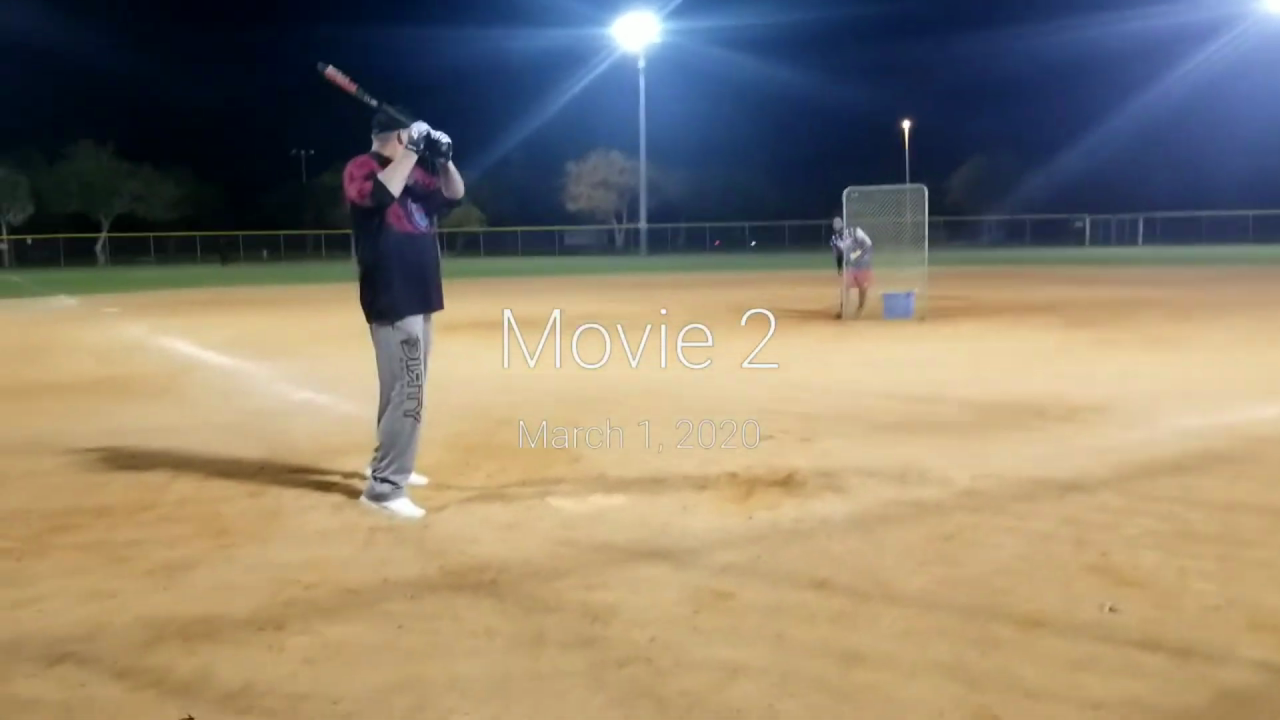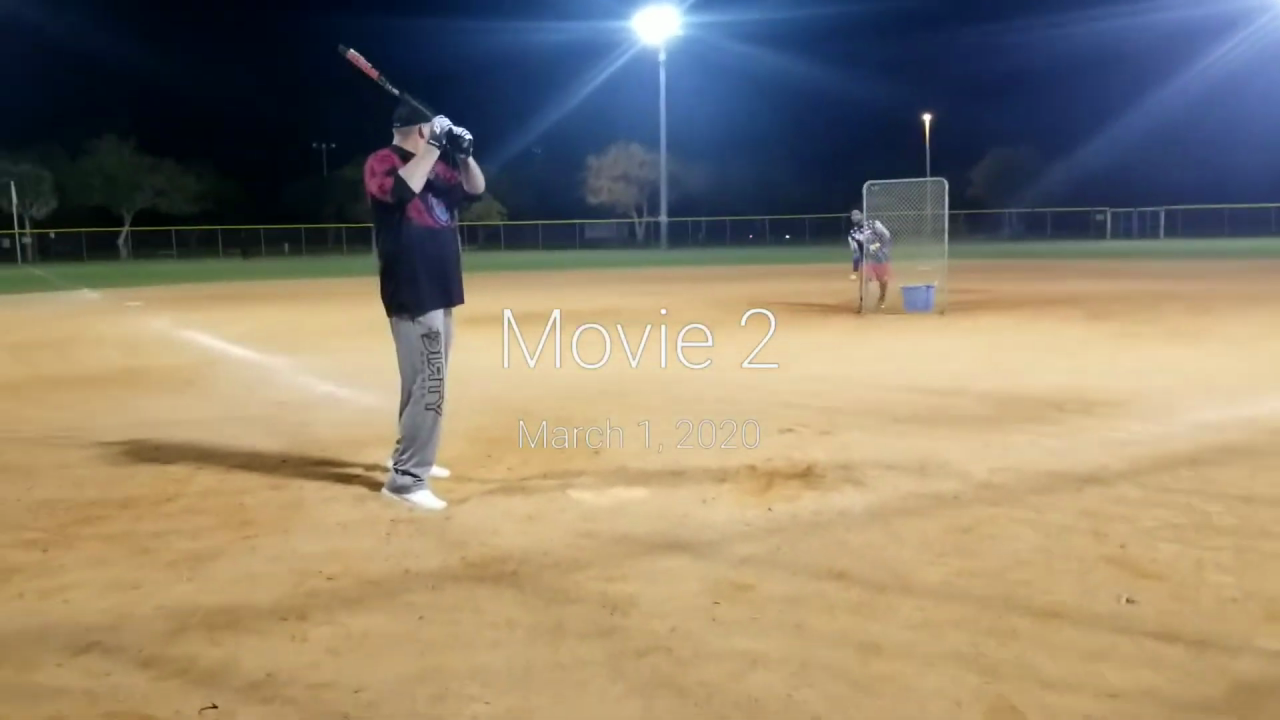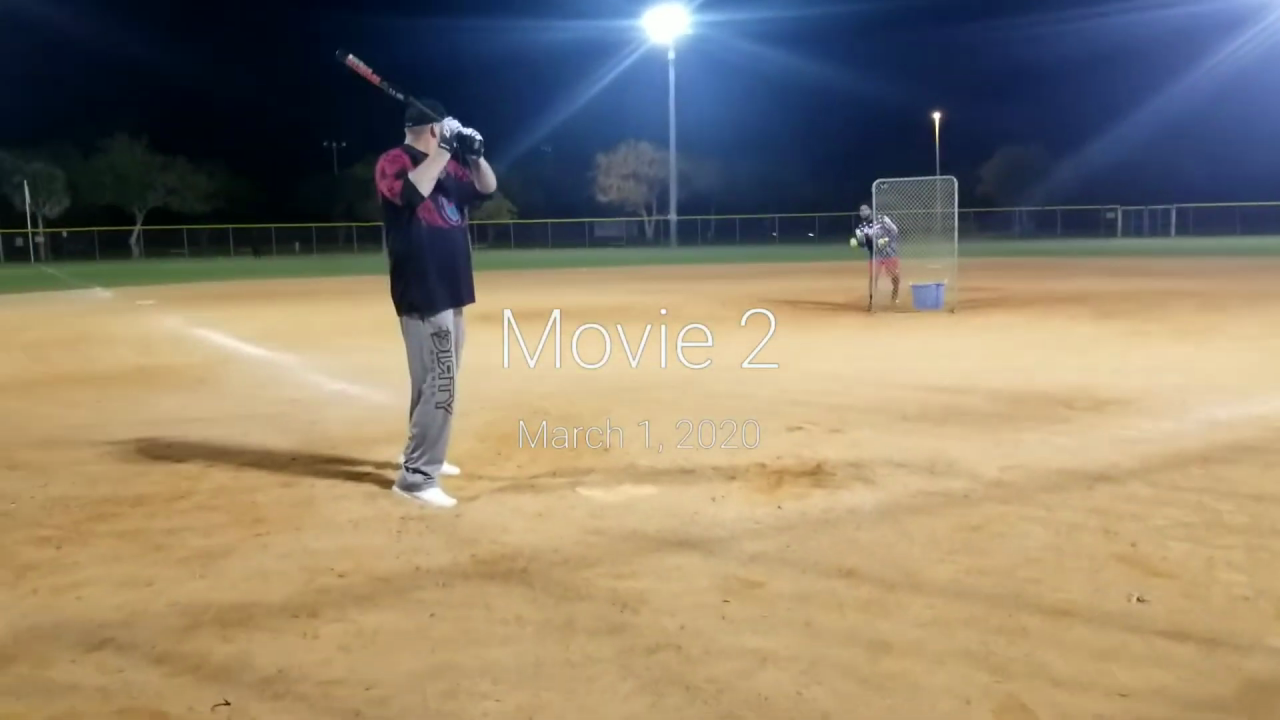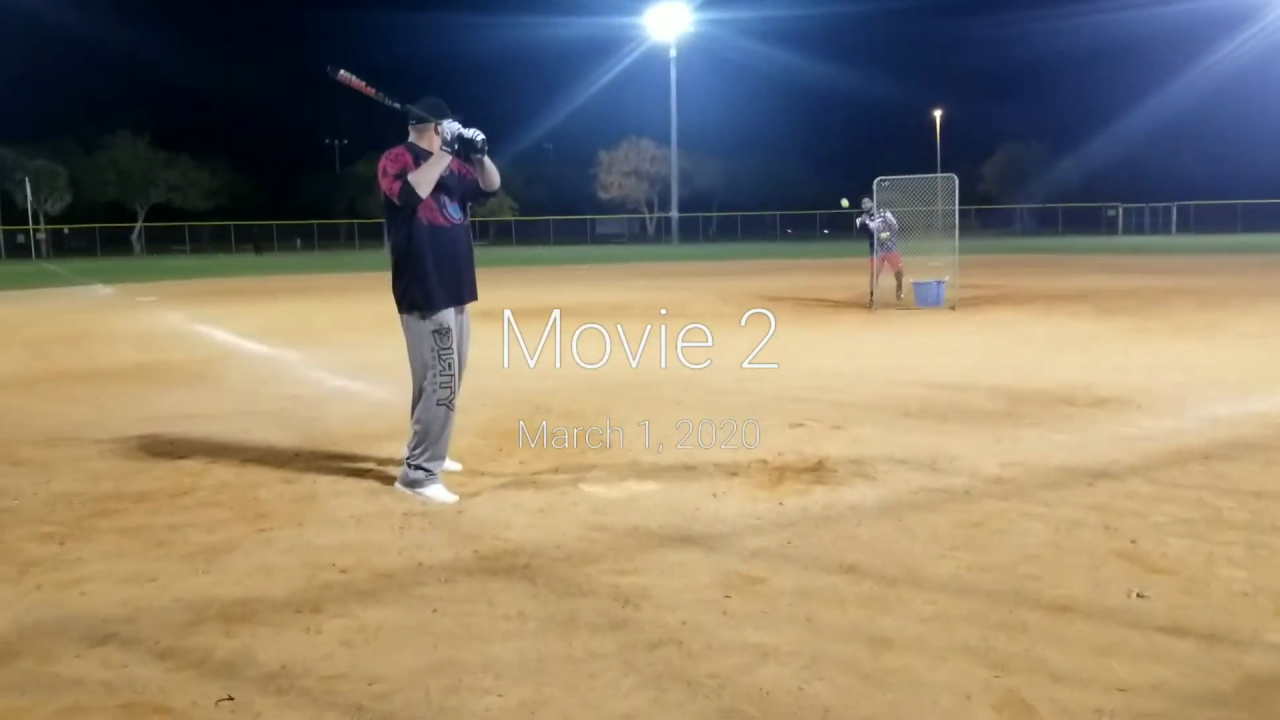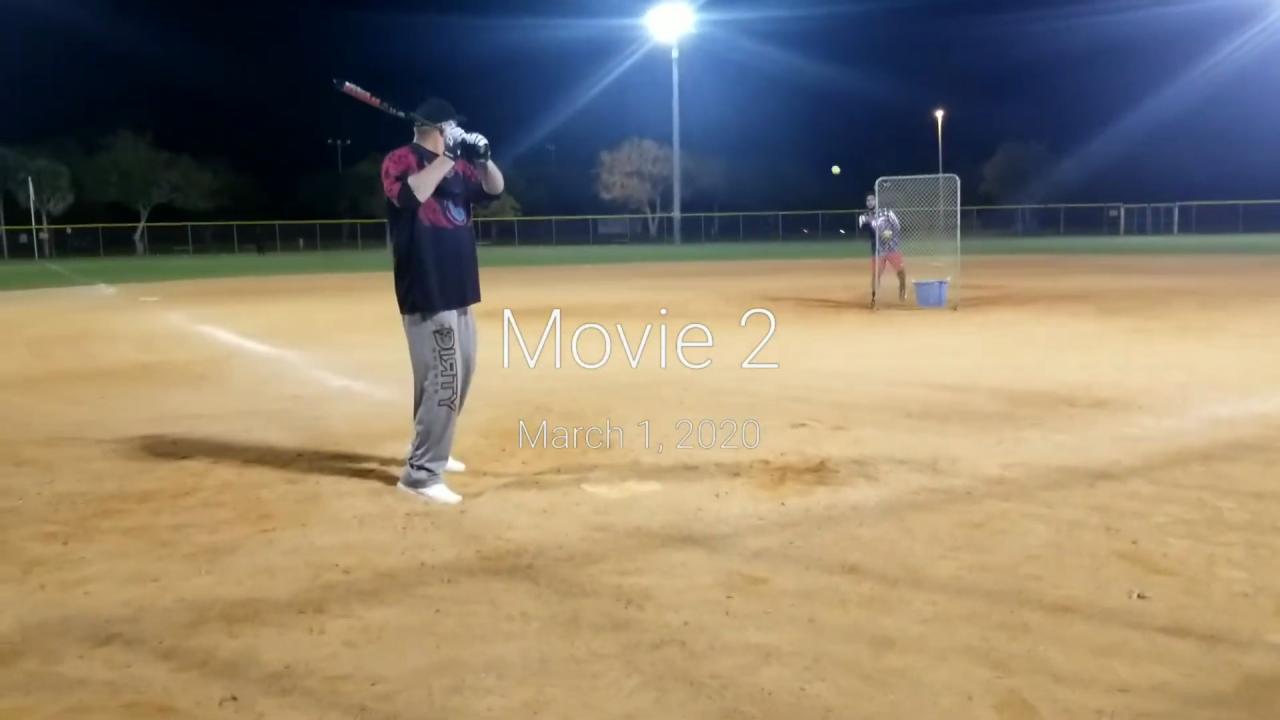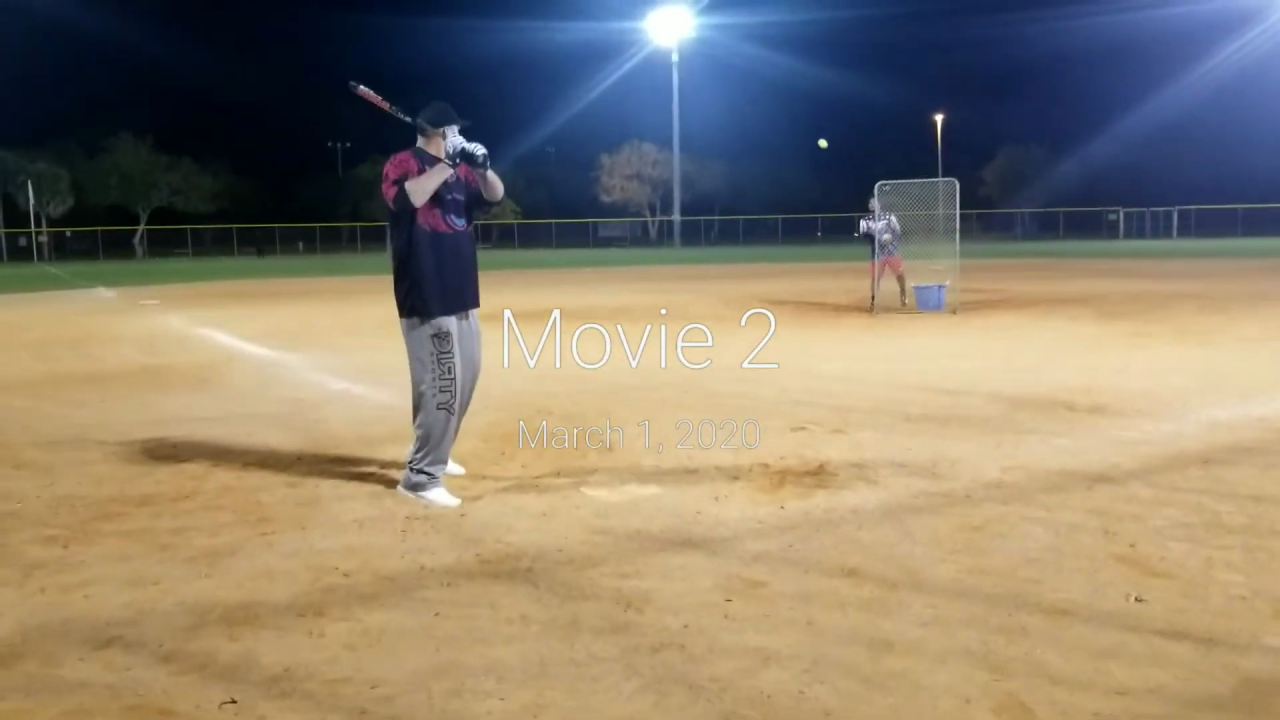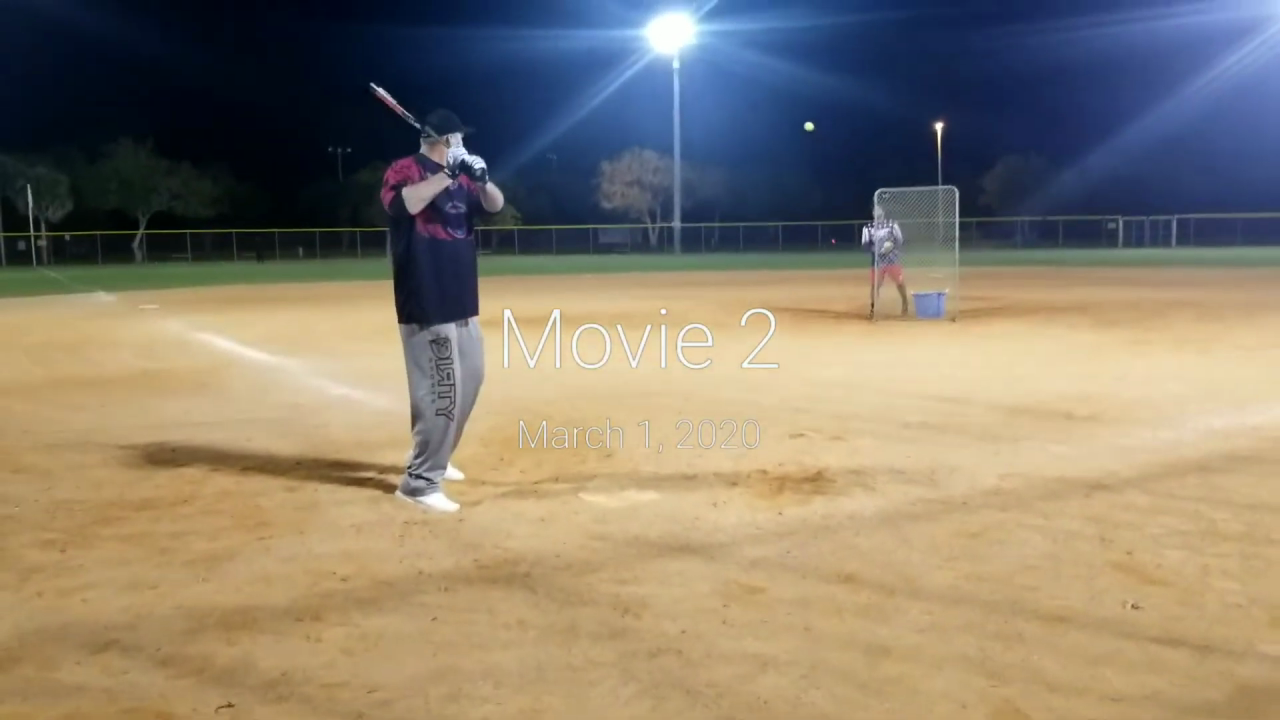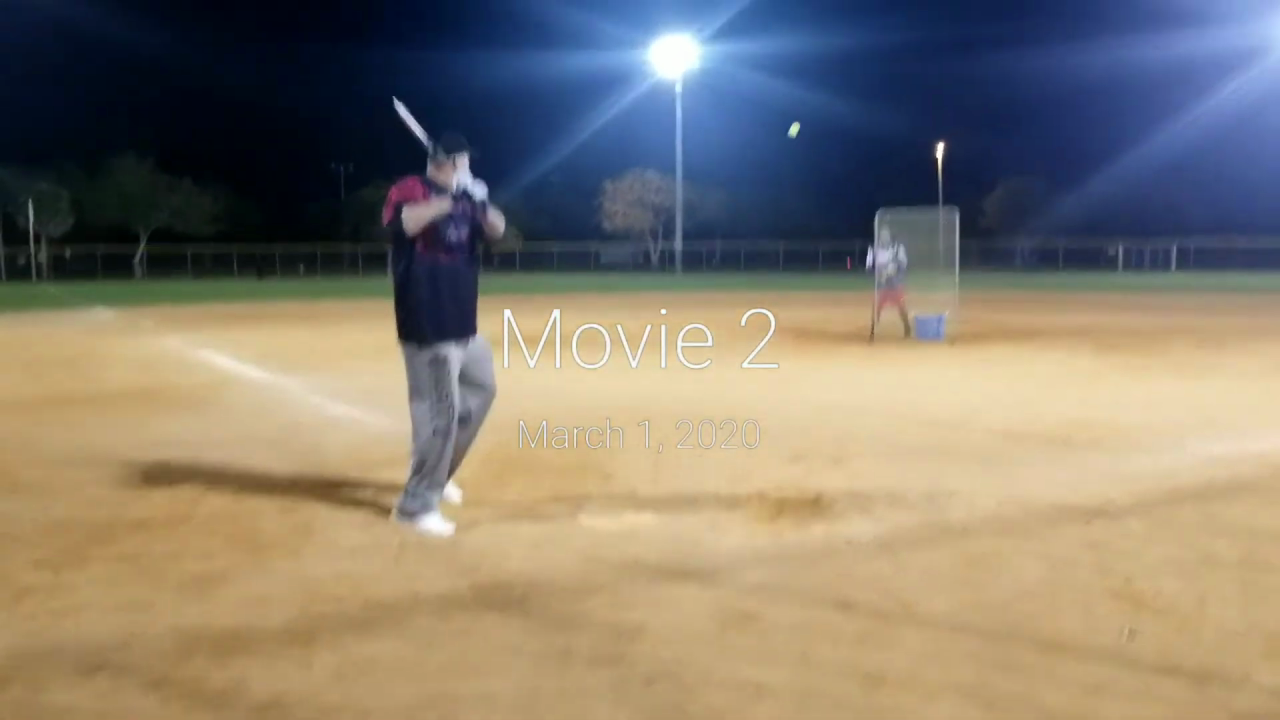
dt=0.1s
person 1, frame 1
left shoulder: (413, 173)
right shoulder: (362, 167)
left elbow: (453, 195)
right elbow: (381, 194)
left wrist: (442, 157)
right wrist: (413, 152)
left hip: (419, 297)
right hip: (391, 300)
left knee: (406, 388)
right knee: (406, 391)
left ankle: (388, 463)
right ankle: (384, 486)
person 1, frame 2
left shoulder: (435, 167)
right shoulder: (383, 161)
left elbow: (474, 190)
right elbow: (401, 190)
left wrist: (462, 152)
right wrist: (435, 147)
left hip: (439, 291)
right hip: (412, 294)
left knee: (427, 382)
right knee: (428, 385)
left ankle: (410, 455)
right ankle: (406, 478)
person 1, frame 3
left shoulder: (446, 165)
right shoulder: (394, 161)
left elbow: (485, 188)
right elbow: (410, 193)
left wrist: (474, 153)
right wrist: (443, 149)
left hip: (451, 290)
right hip: (421, 293)
left knee: (440, 380)
right knee: (438, 383)
left ankle: (423, 454)
right ankle: (416, 477)
person 1, frame 4
left shoulder: (450, 164)
right shoulder: (397, 159)
left elbow: (490, 186)
right elbow: (409, 194)
left wrist: (478, 152)
right wrist: (445, 150)
left hip: (453, 287)
right hip: (424, 291)
left knee: (450, 376)
right knee: (440, 380)
left ankle: (426, 449)
right ankle: (418, 473)
person 1, frame 5
left shoulder: (456, 164)
right shoulder: (402, 160)
left elbow: (494, 189)
right elbow: (408, 195)
left wrist: (482, 157)
right wrist: (447, 157)
left hip: (459, 290)
right hip: (426, 292)
left knee: (460, 372)
right knee: (443, 380)
left ankle: (430, 449)
right ankle: (421, 473)
person 1, frame 6
left shoulder: (457, 169)
right shoulder: (403, 163)
left elbow: (494, 196)
right elbow: (404, 200)
left wrist: (482, 165)
right wrist: (446, 164)
left hip: (459, 294)
right hip: (426, 297)
left knee: (466, 375)
right knee: (442, 385)
left ankle: (432, 452)
right ankle: (421, 477)
person 1, frame 7
left shoulder: (461, 175)
right shoulder: (406, 170)
left elbow: (495, 205)
right elbow: (400, 205)
left wrist: (481, 179)
right wrist: (447, 175)
left hip: (462, 301)
right hip: (427, 304)
left knee: (469, 377)
right knee: (441, 390)
left ankle: (434, 456)
right ankle: (420, 482)
person 1, frame 8
left shoulder: (463, 199)
right shoulder: (410, 190)
left elbow: (496, 231)
right elbow: (400, 225)
left wrist: (482, 205)
right wrist: (449, 199)
left hip: (462, 322)
right hip: (427, 324)
left knee: (481, 390)
right knee: (440, 411)
left ankle: (438, 476)
right ankle: (416, 504)
